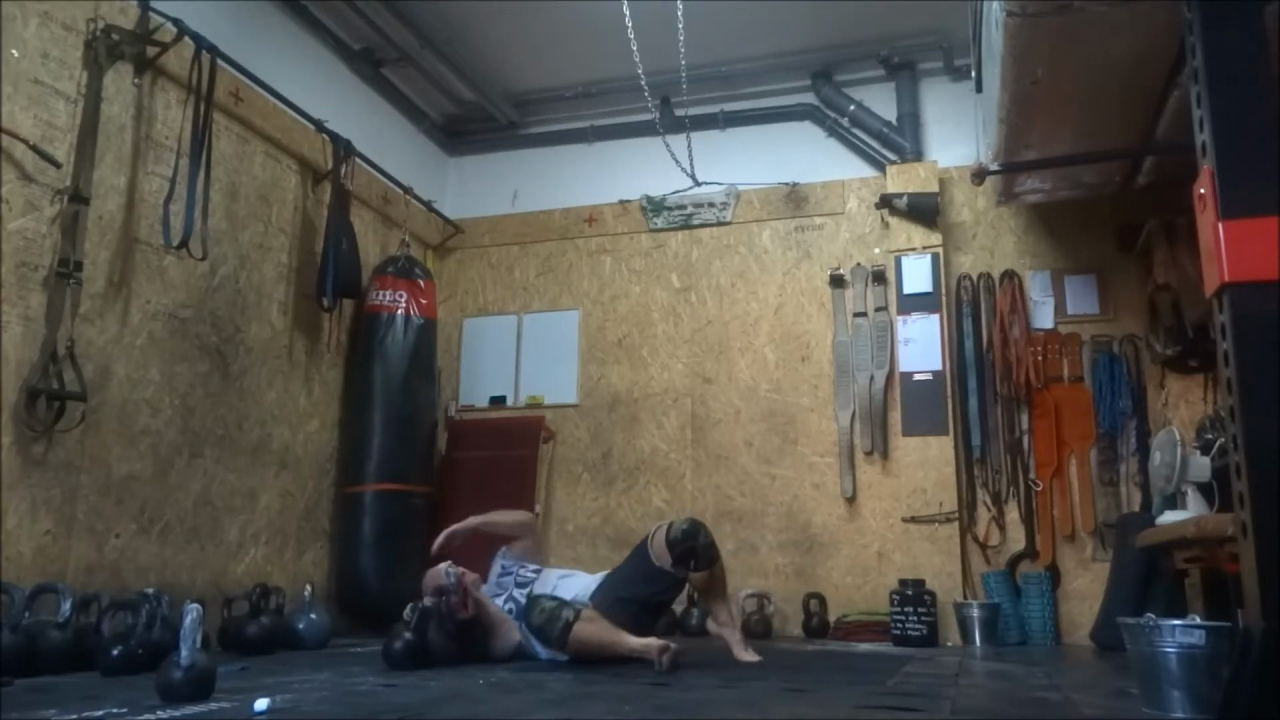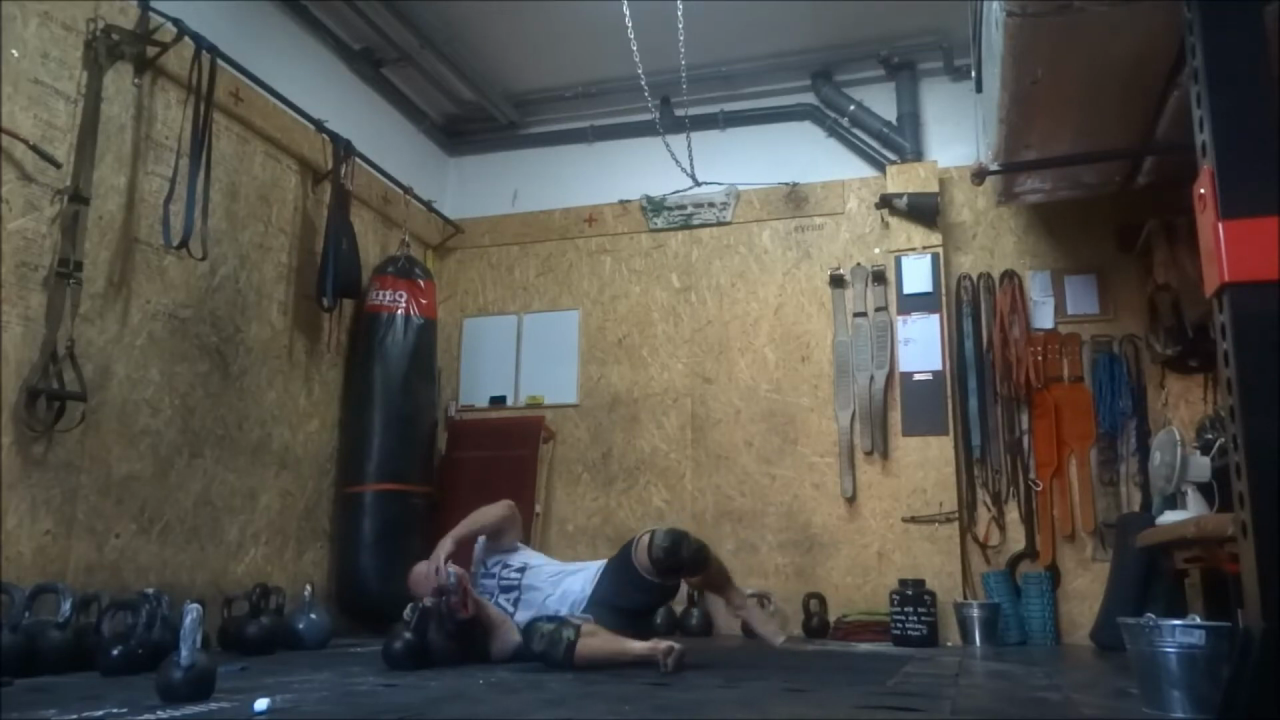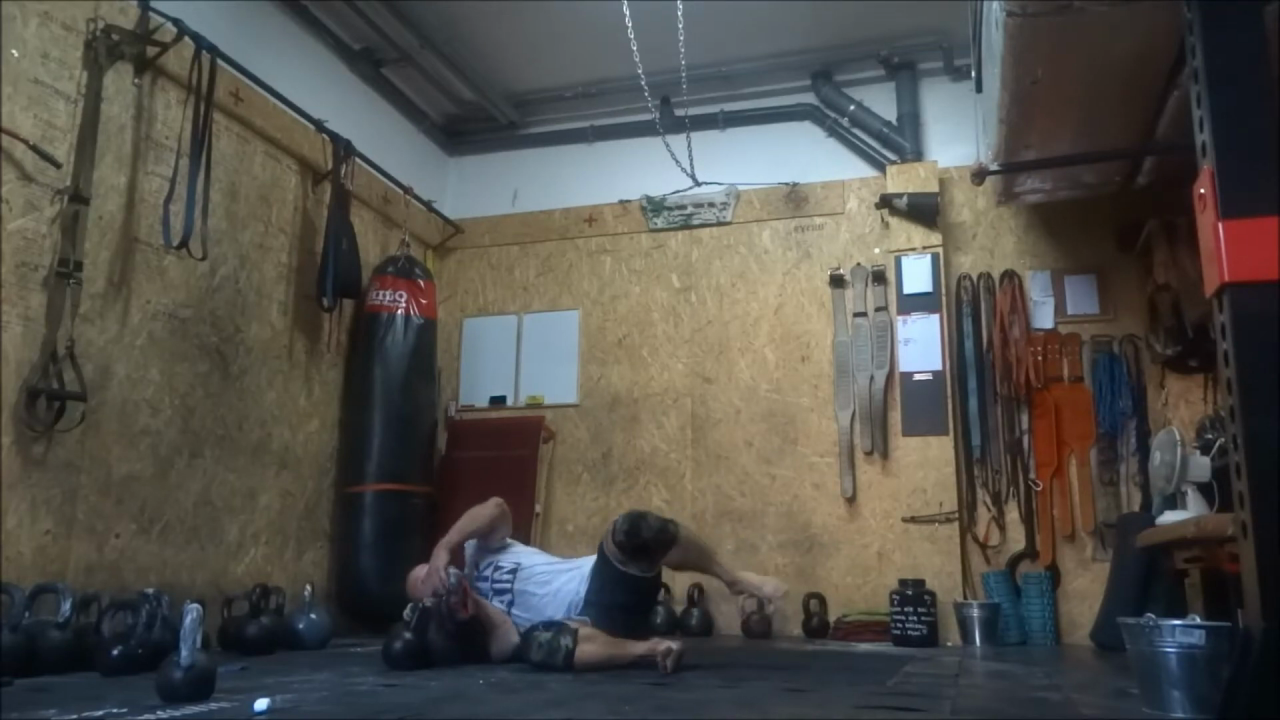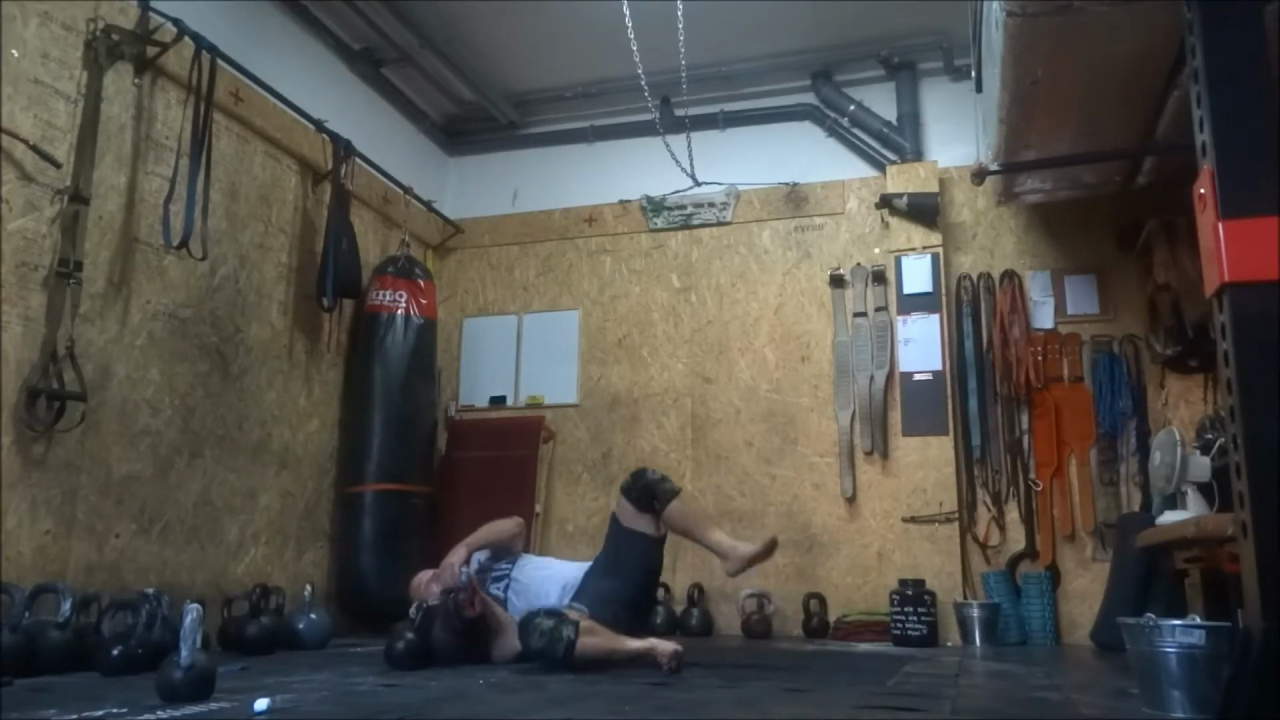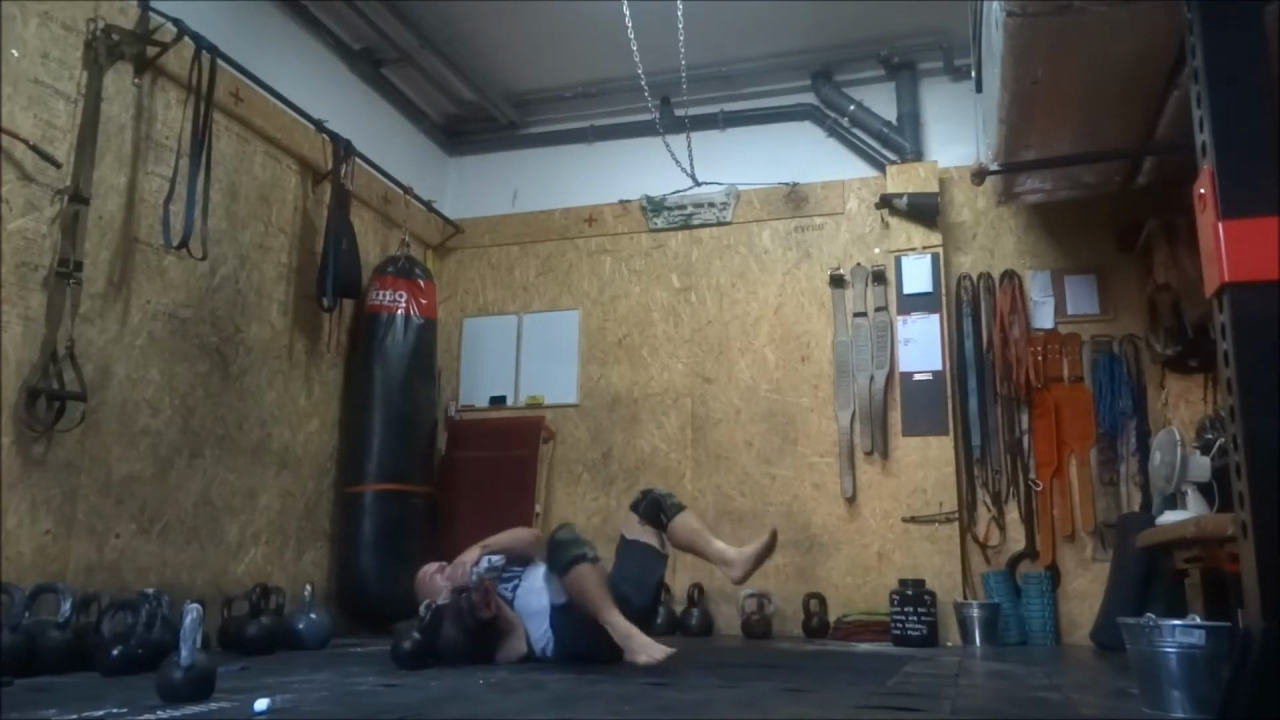
dt=0.2s
person 1, frame 1
left shoulder: (504, 569)
right shoulder: (478, 616)
left elbow: (526, 522)
right elbow: (509, 643)
left wrist: (468, 523)
right wrist: (467, 601)
left hip: (613, 590)
right hip: (590, 623)
left knee: (686, 534)
right knee: (540, 611)
left ankle: (723, 623)
right ankle: (642, 646)
person 1, frame 2
left shoulder: (490, 553)
right shoulder: (473, 613)
left elbow: (507, 510)
right elbow: (509, 645)
left wrist: (450, 538)
right wrist: (469, 603)
left hip: (608, 582)
right hip: (591, 622)
left knee: (668, 546)
right knee: (540, 636)
left ankle: (738, 602)
right ankle: (649, 648)
person 1, frame 3
left shoulder: (478, 555)
right shoulder: (466, 608)
left elbow: (497, 509)
right elbow: (508, 645)
left wrist: (442, 546)
right wrist: (470, 601)
left hip: (602, 581)
right hip: (591, 620)
left knee: (635, 529)
right knee: (541, 641)
left ankle: (736, 579)
right ankle: (650, 648)
person 1, frame 4
left shoulder: (480, 562)
right shoulder: (460, 615)
left elbow: (515, 527)
right elbow: (508, 649)
left wrist: (462, 547)
right wrist: (476, 604)
left hip: (602, 582)
right hip: (580, 613)
left knee: (642, 485)
right knee: (537, 627)
left ankle: (729, 552)
right ankle: (645, 647)
person 1, frame 5
left shoulder: (488, 563)
right shoulder: (458, 614)
left elbow: (532, 540)
right elbow: (516, 648)
left wrist: (479, 549)
right wrist: (483, 598)
left hip: (617, 601)
right hip: (584, 633)
left knee: (650, 504)
right knee: (565, 540)
left ankle: (731, 560)
right ankle: (627, 637)
